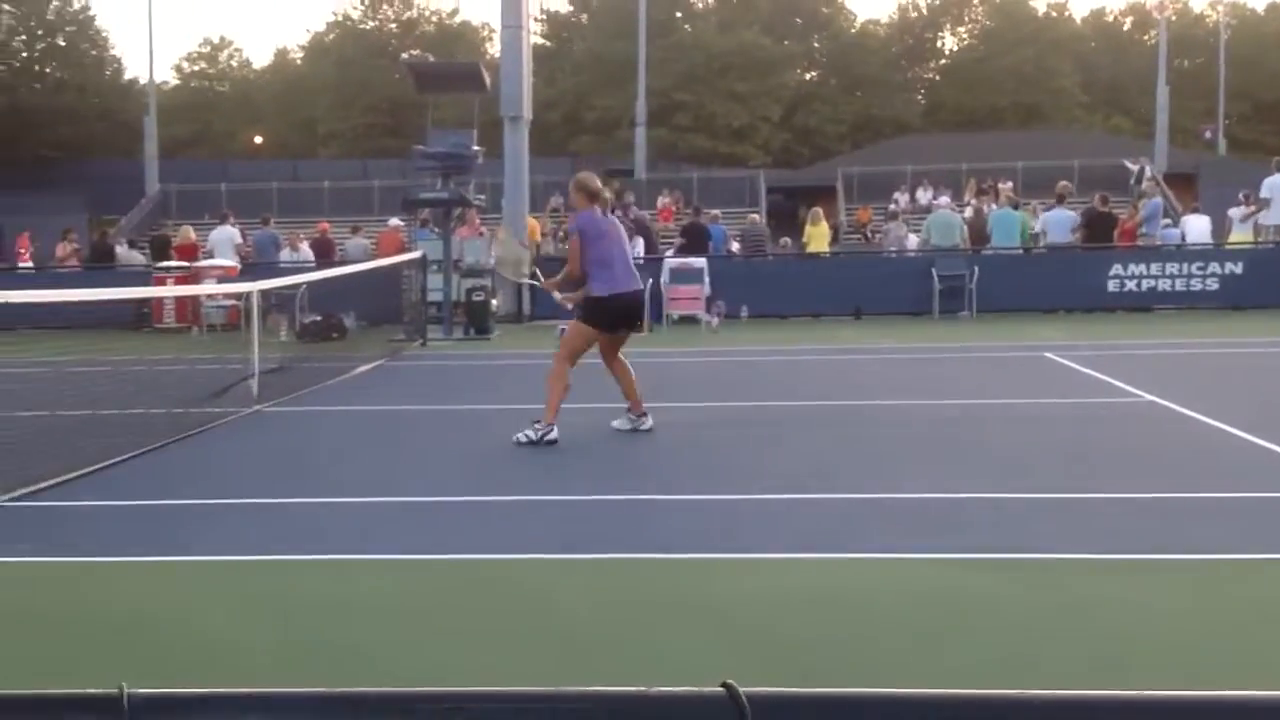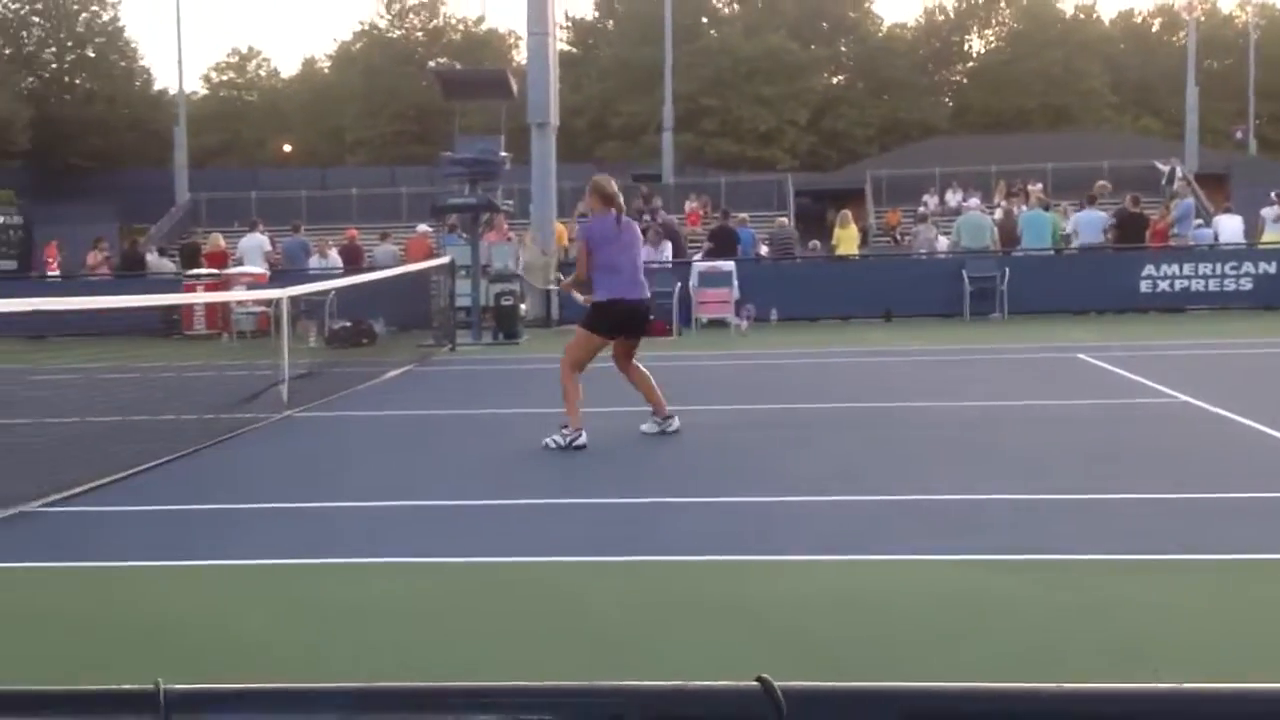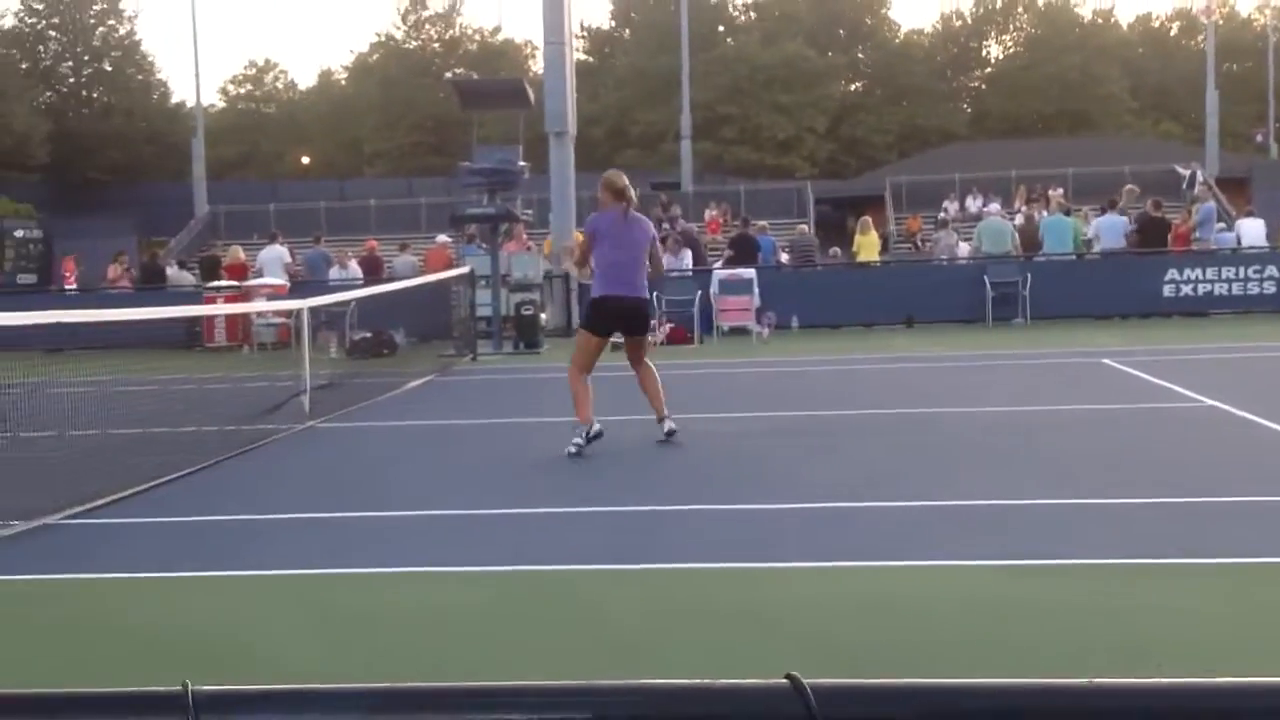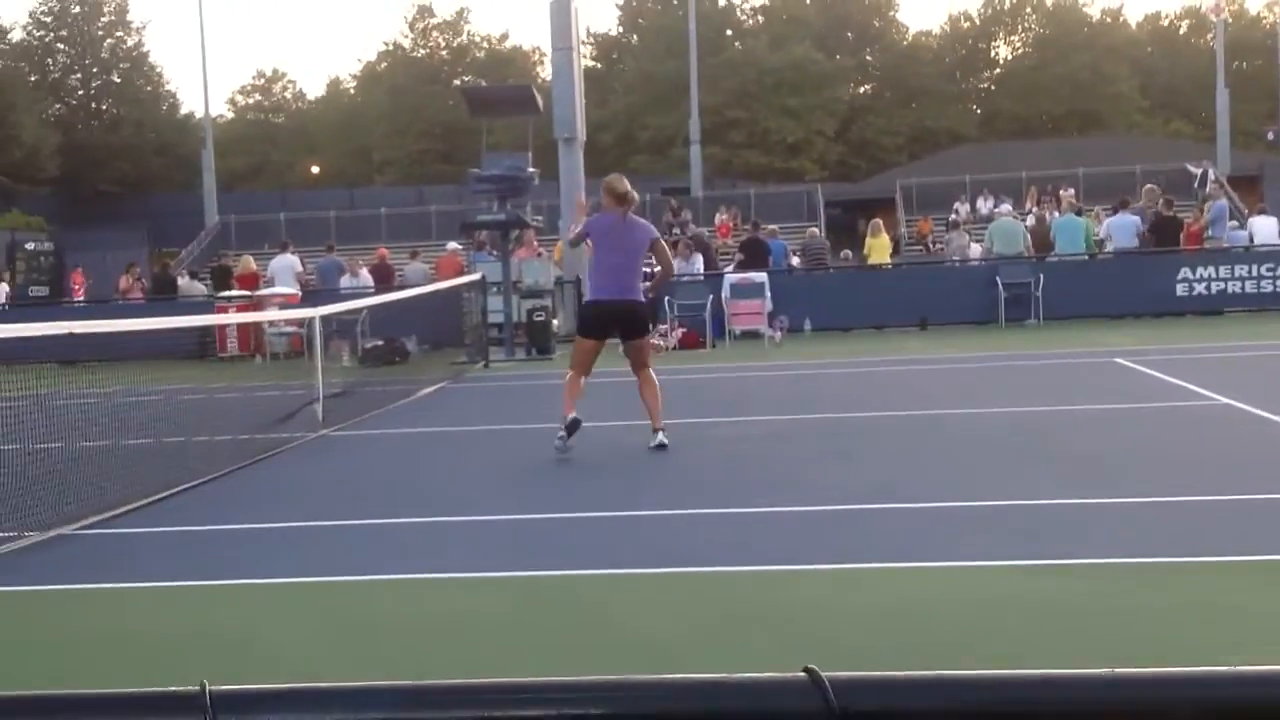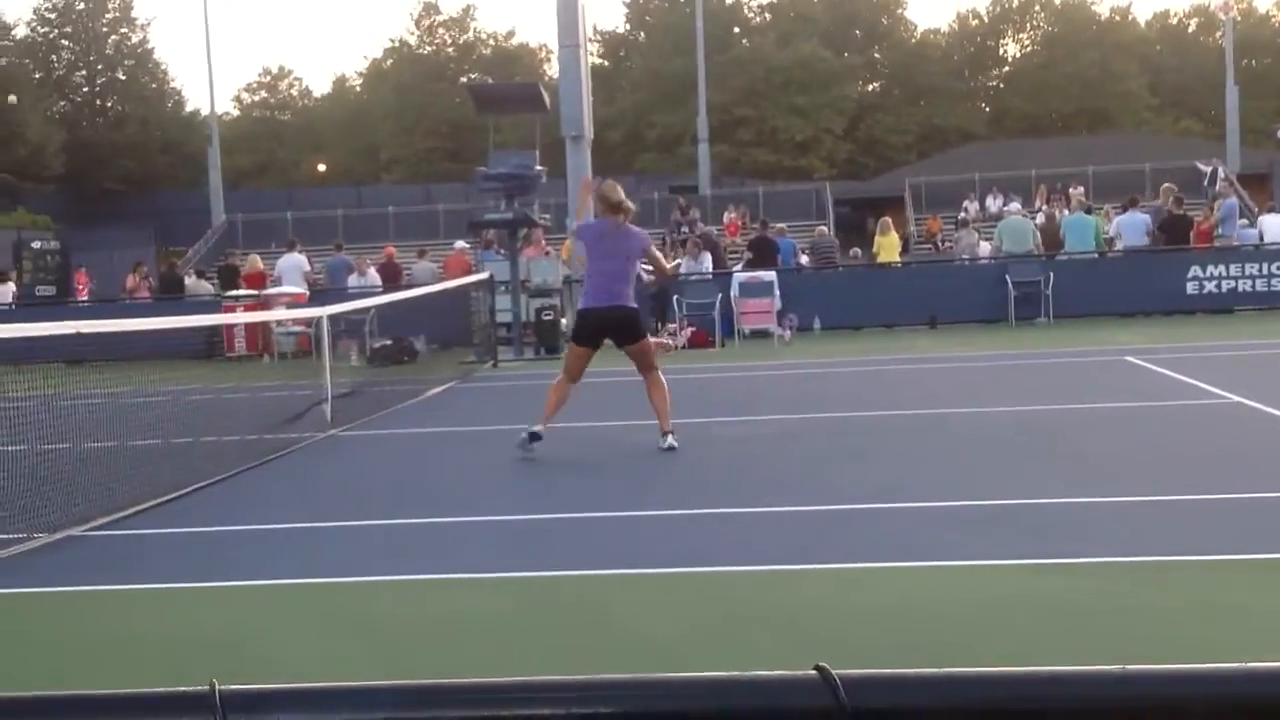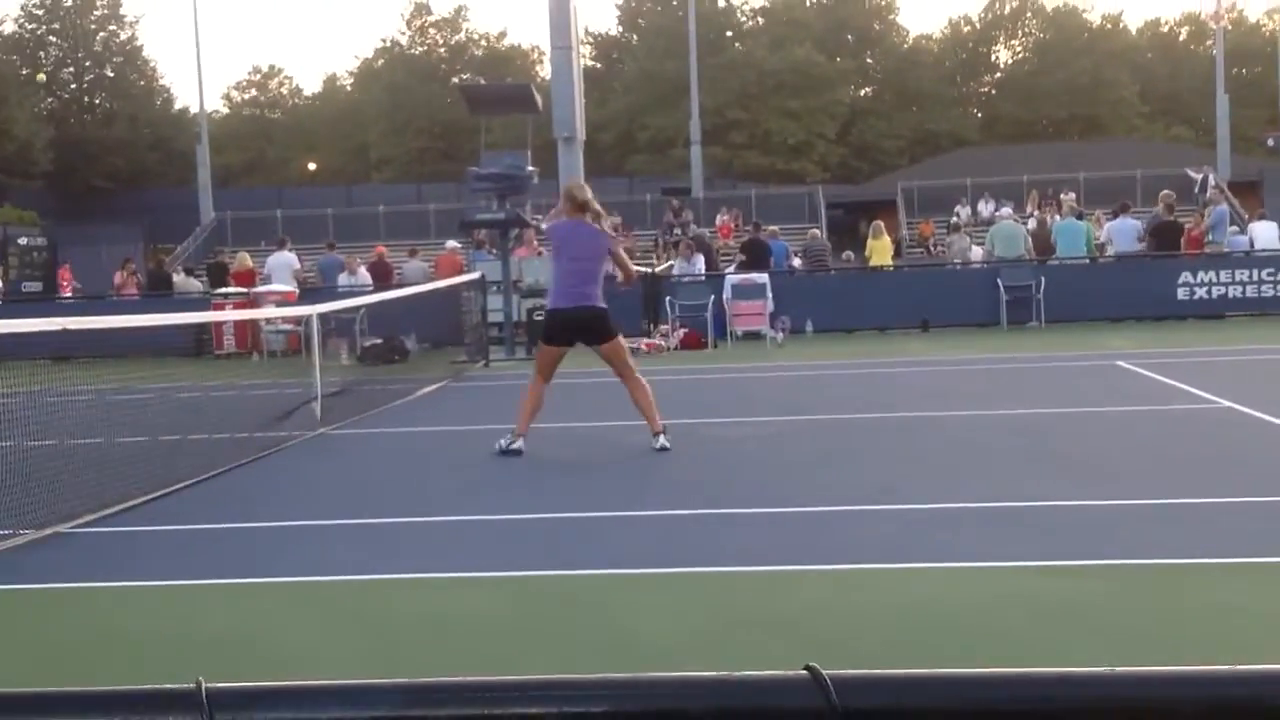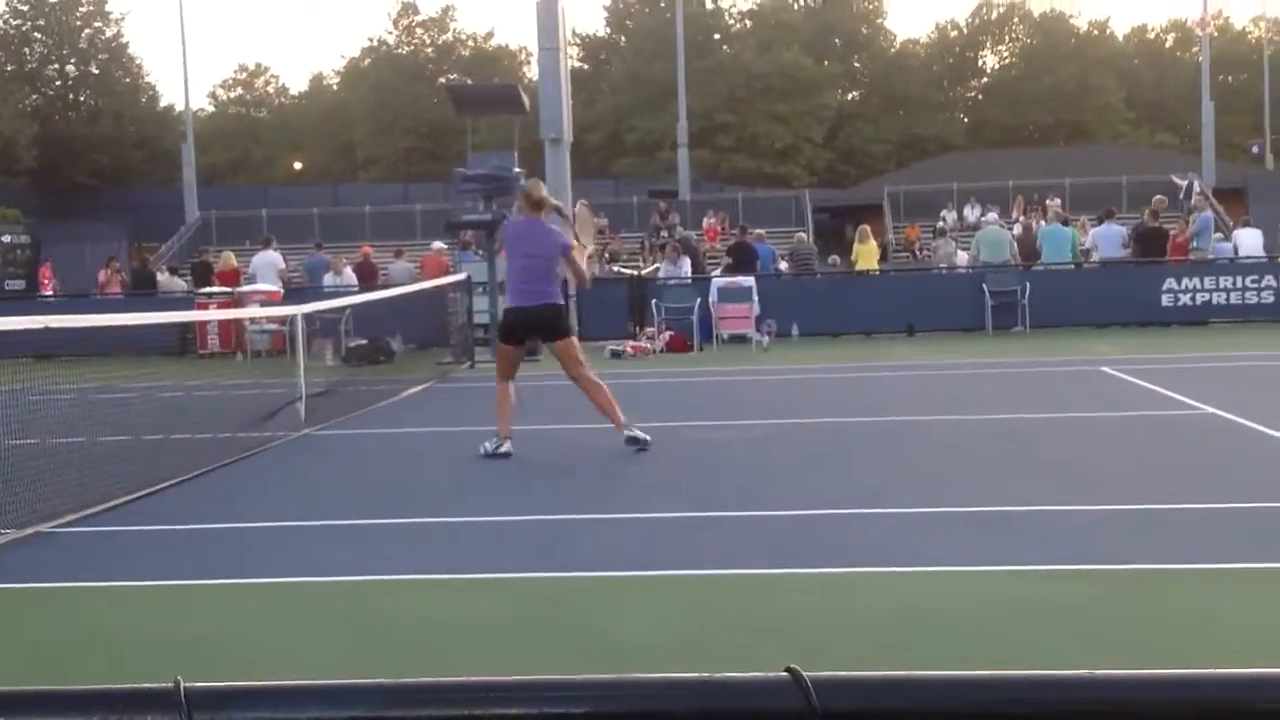
dt=0.1s
person 1, frame 1
left shoulder: (579, 221)
right shoulder: (612, 222)
left elbow: (576, 270)
left wrist: (554, 284)
right wrist: (579, 296)
left hip: (608, 301)
right hip: (634, 298)
left knee: (562, 359)
right knee: (610, 355)
left ankle: (547, 425)
right ankle: (638, 414)
person 1, frame 2
left shoulder: (588, 227)
right shoulder: (632, 228)
left elbow: (582, 275)
left wrist: (567, 285)
left hip: (607, 306)
right hip: (638, 305)
left knee: (569, 367)
right knee: (625, 363)
left ankle: (572, 430)
right ankle: (665, 416)
person 1, frame 3
left shoulder: (596, 220)
right shoulder: (646, 225)
left elbow: (580, 262)
right elbow: (657, 267)
left wrist: (578, 255)
left hip: (604, 303)
right hip: (638, 304)
left knee: (578, 369)
right knee: (640, 362)
left ankle: (587, 426)
right ankle: (664, 419)
person 1, frame 4
left shoulder: (595, 222)
right shoulder: (646, 229)
left elbow: (572, 242)
right elbow: (668, 268)
left wrist: (579, 215)
right wrist: (654, 284)
left hip: (597, 309)
right hip: (633, 308)
left knee: (576, 373)
right knee: (643, 371)
left ankle: (569, 417)
right ankle: (658, 432)
person 1, frame 5
left shoulder: (588, 230)
right shoulder: (638, 236)
right elbow: (666, 272)
left wrist: (585, 195)
left hip: (591, 315)
right hip: (625, 315)
left knee: (568, 379)
right knee: (652, 373)
left ankle: (539, 427)
right ankle: (667, 434)
person 1, frame 6
left shoulder: (557, 230)
right shoulder: (605, 238)
right elbow: (630, 277)
left hip: (558, 316)
right hip: (592, 316)
left knee: (539, 380)
right knee: (630, 376)
left ankle: (518, 437)
right ankle: (658, 433)
person 1, frame 7
left shoulder: (510, 228)
right shoulder: (558, 237)
right elbow: (583, 280)
left hip: (517, 315)
right hip: (551, 313)
left knee: (504, 379)
right knee: (582, 377)
left ankle: (502, 440)
right ankle: (627, 430)
